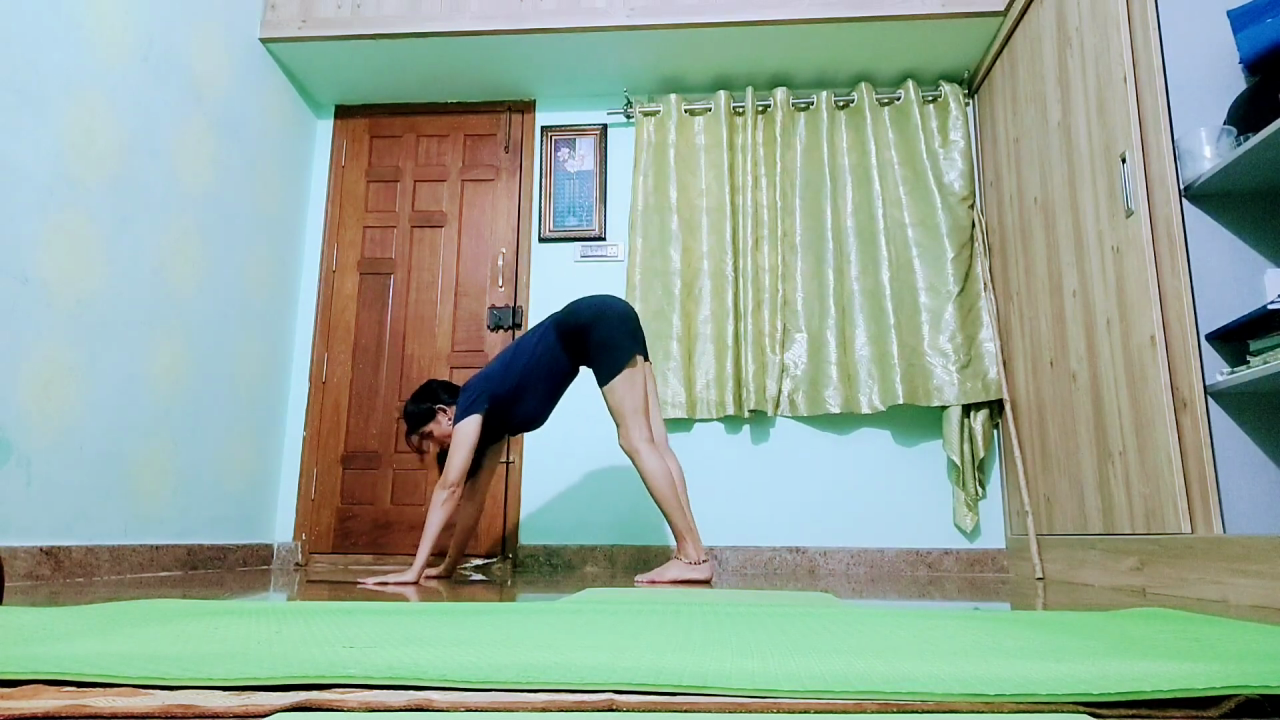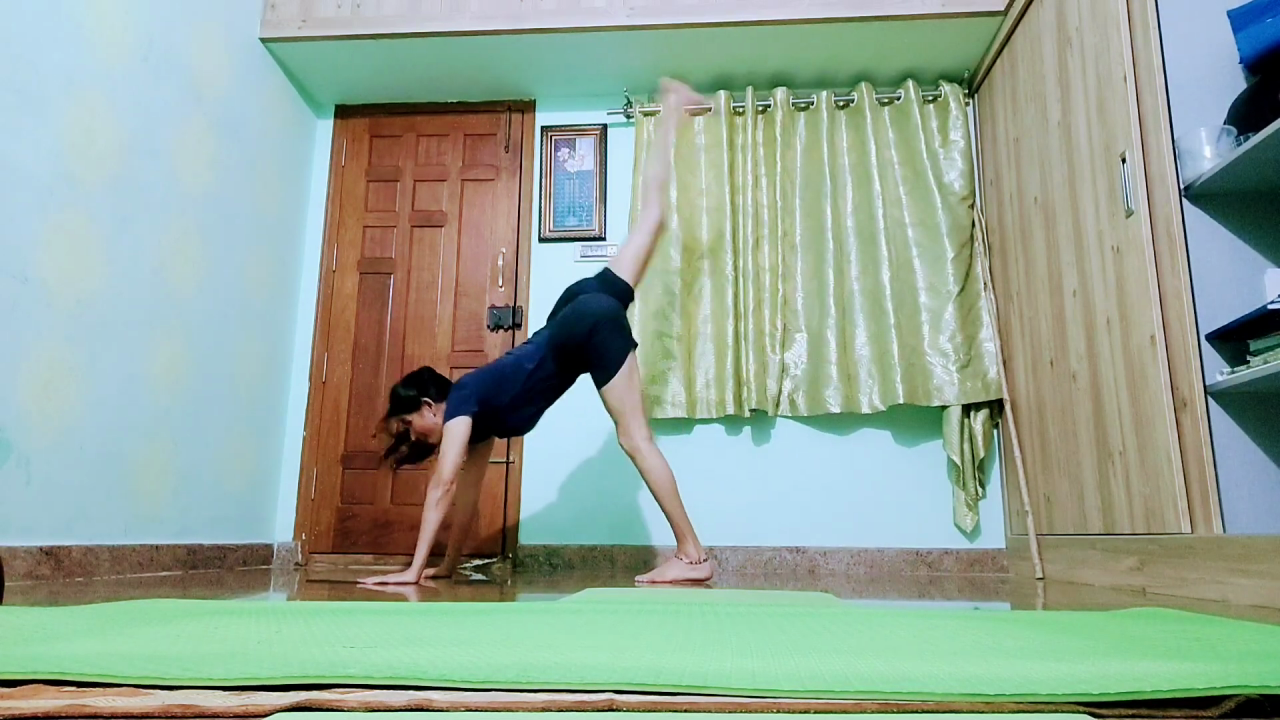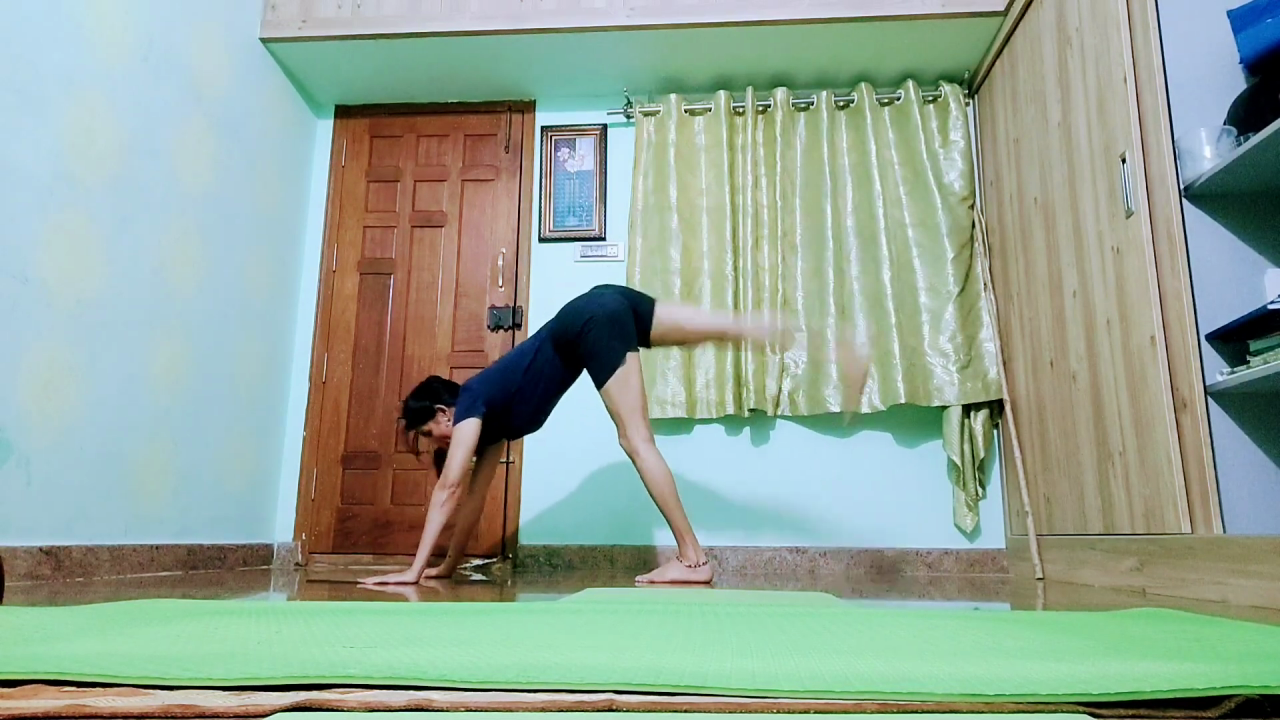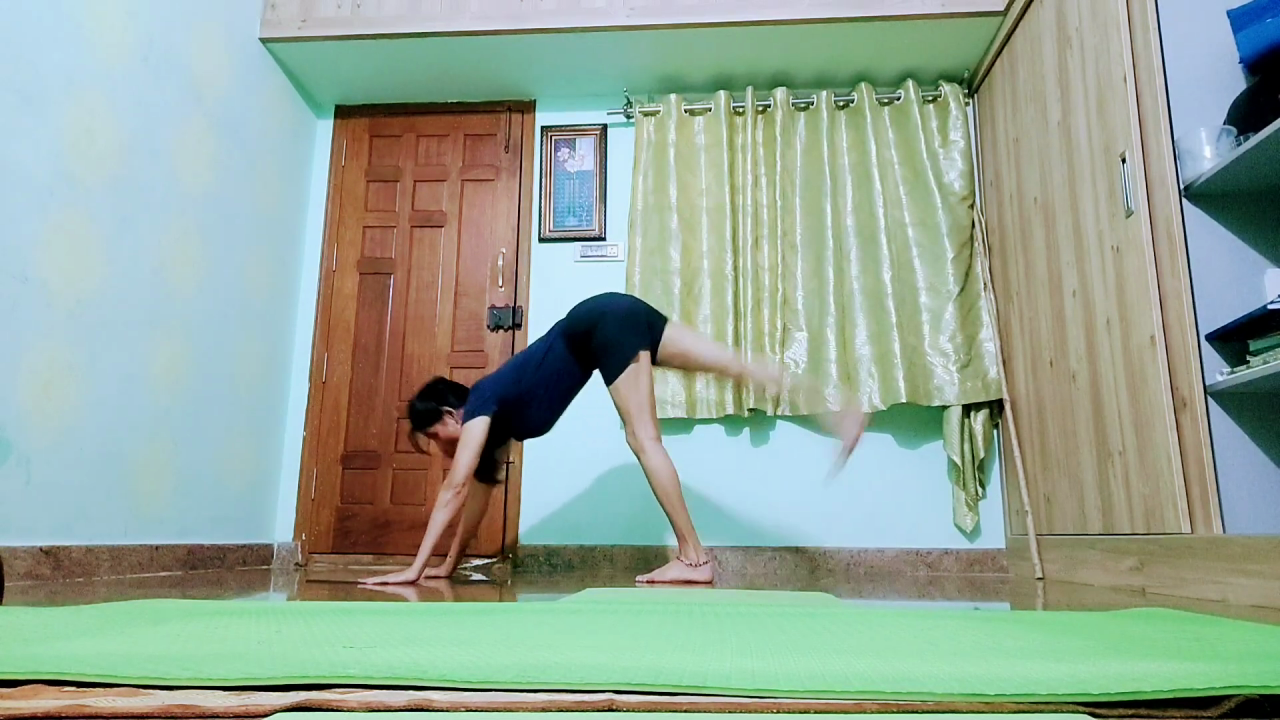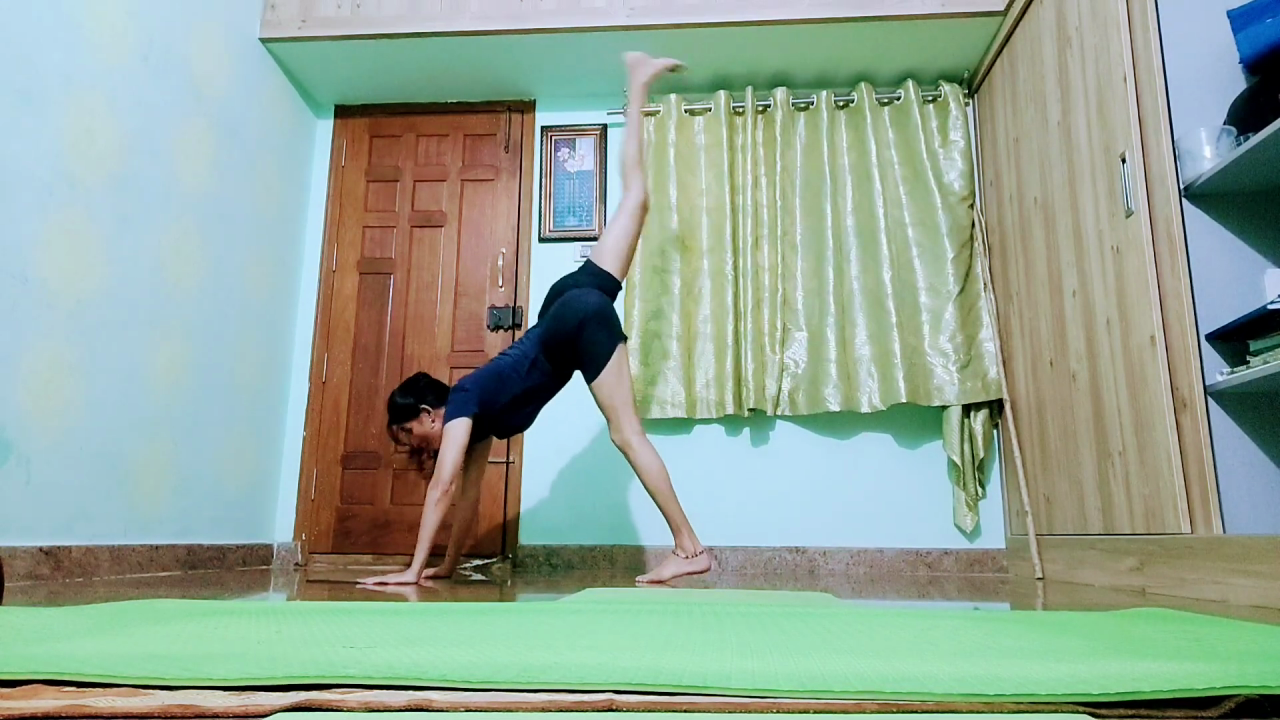
dt=0.5s
person 1, frame 1
left shoulder: (471, 403)
right shoulder: (491, 412)
left elbow: (449, 488)
right elbow: (472, 492)
left wrist: (415, 569)
right wrist: (448, 565)
left hip: (600, 323)
right hip: (603, 324)
left knee: (637, 441)
right knee: (654, 441)
left ankle: (693, 556)
right ankle: (692, 551)
person 1, frame 2
left shoulder: (461, 405)
right shoulder: (479, 411)
left elbow: (444, 486)
right elbow: (469, 489)
left wrist: (416, 570)
right wrist: (448, 564)
left hip: (590, 325)
right hip: (582, 314)
left knee: (635, 439)
right knee: (651, 220)
left ankle: (692, 556)
person 1, frame 3
left shoulder: (473, 405)
right shoulder: (490, 417)
left elbow: (447, 489)
right elbow: (474, 489)
left wrist: (415, 569)
right wrist: (448, 563)
left hip: (596, 322)
right hip: (601, 309)
left knee: (637, 439)
right knee: (733, 328)
left ankle: (691, 556)
right ankle: (836, 350)
person 1, frame 4
left shoulder: (480, 406)
right shoulder: (494, 413)
left elbow: (455, 486)
right elbow: (478, 486)
left wrist: (416, 567)
right wrist: (450, 562)
left hip: (607, 322)
right hip: (607, 317)
left knee: (643, 437)
right knee: (730, 364)
left ankle: (692, 556)
right ankle: (838, 416)
person 1, frame 5
left shoulder: (462, 407)
right shoulder: (478, 413)
left elbow: (444, 487)
right elbow: (468, 488)
left wrist: (414, 570)
left hip: (580, 319)
right hip: (576, 304)
left knee: (626, 434)
right knee: (634, 196)
left ankle: (689, 548)
